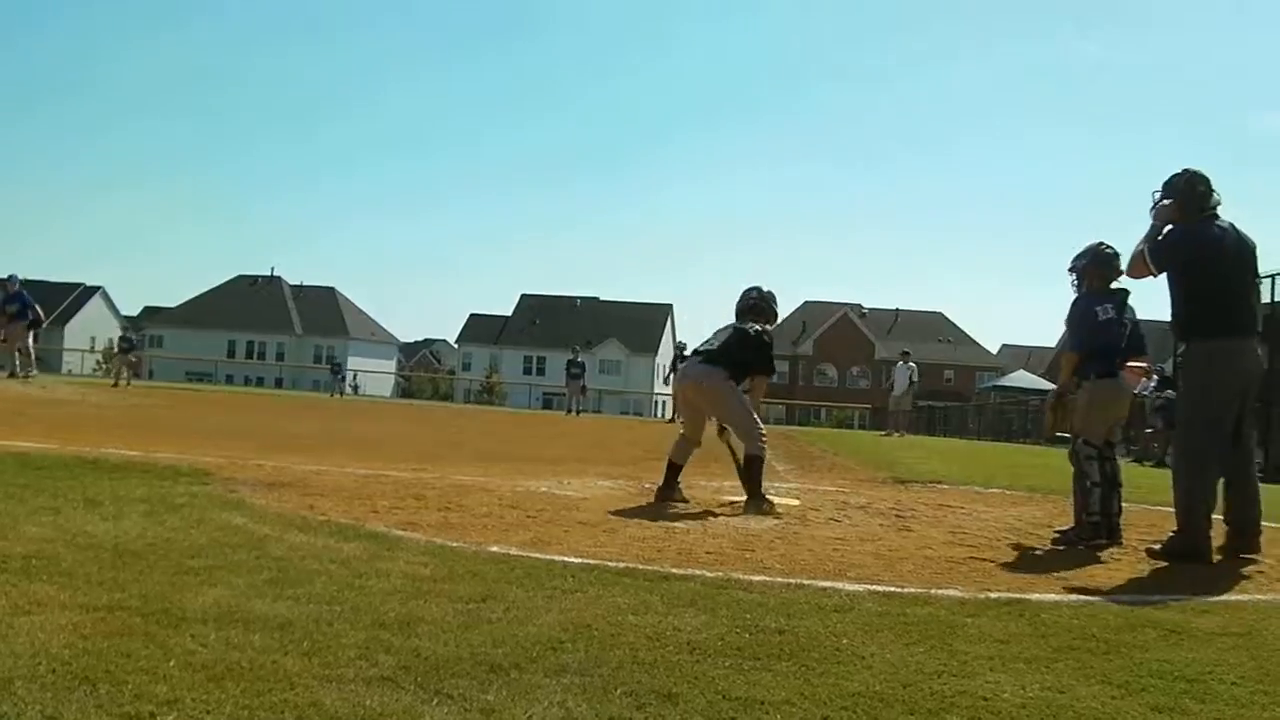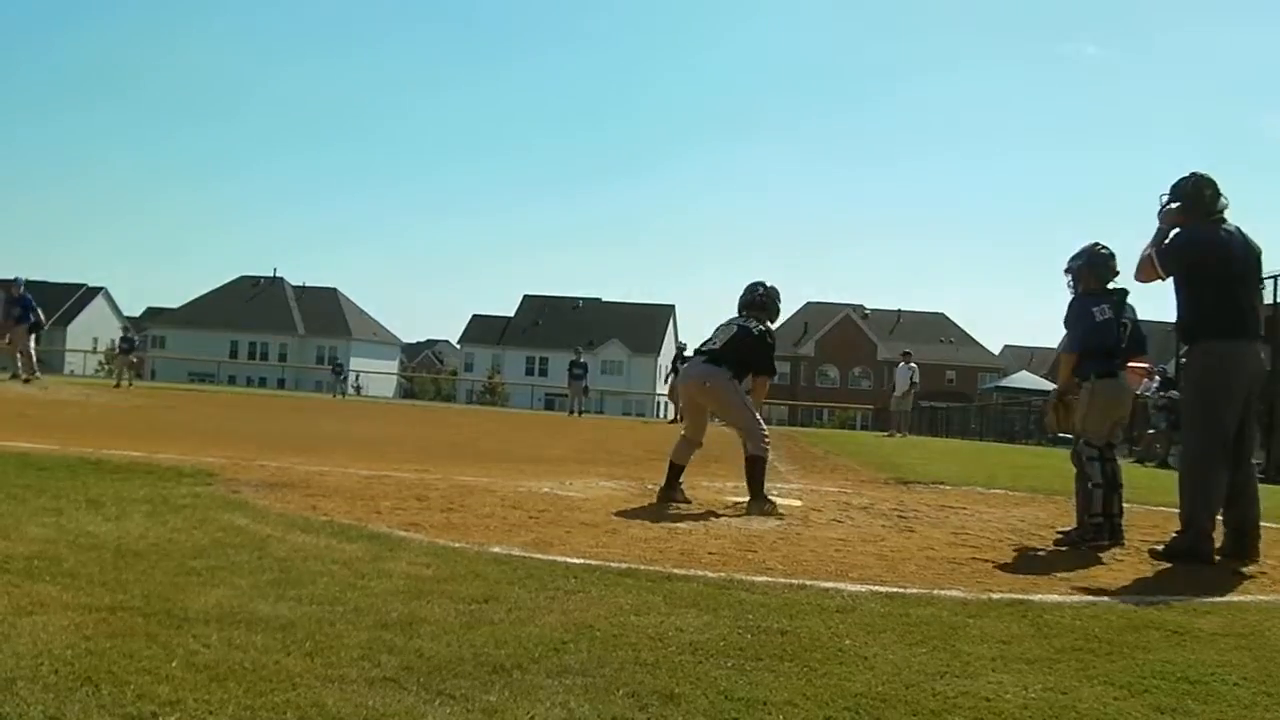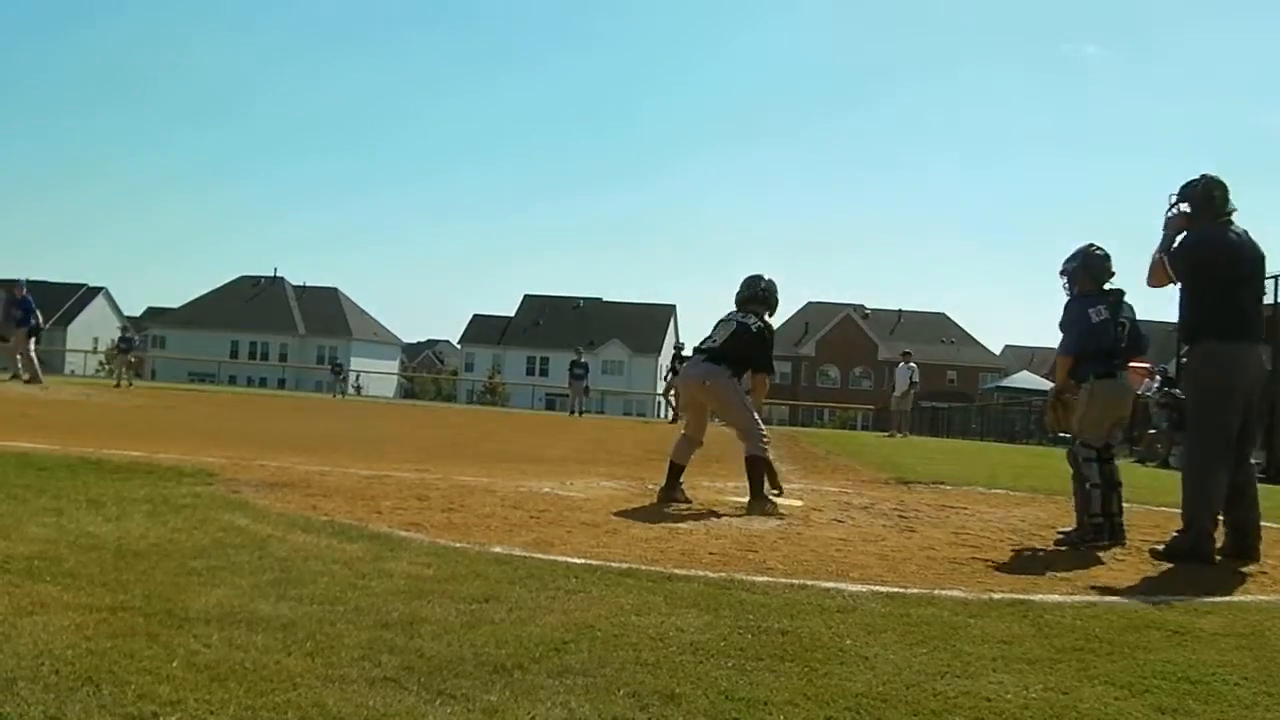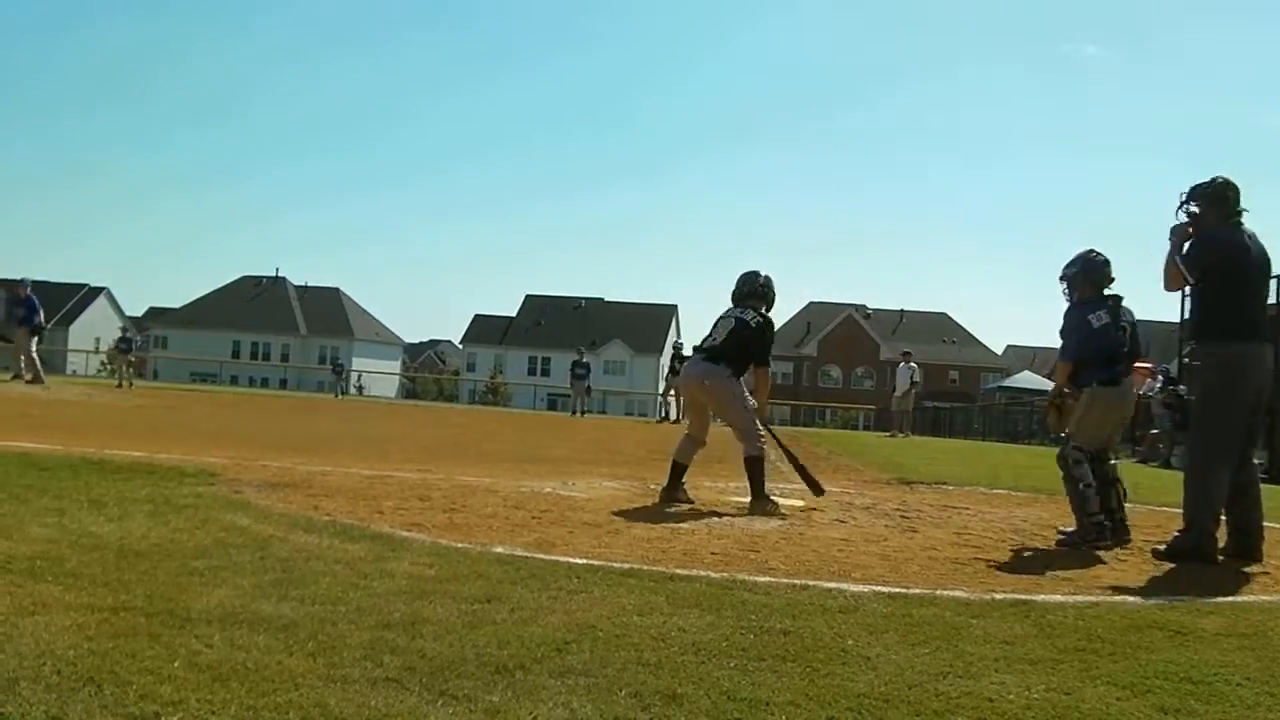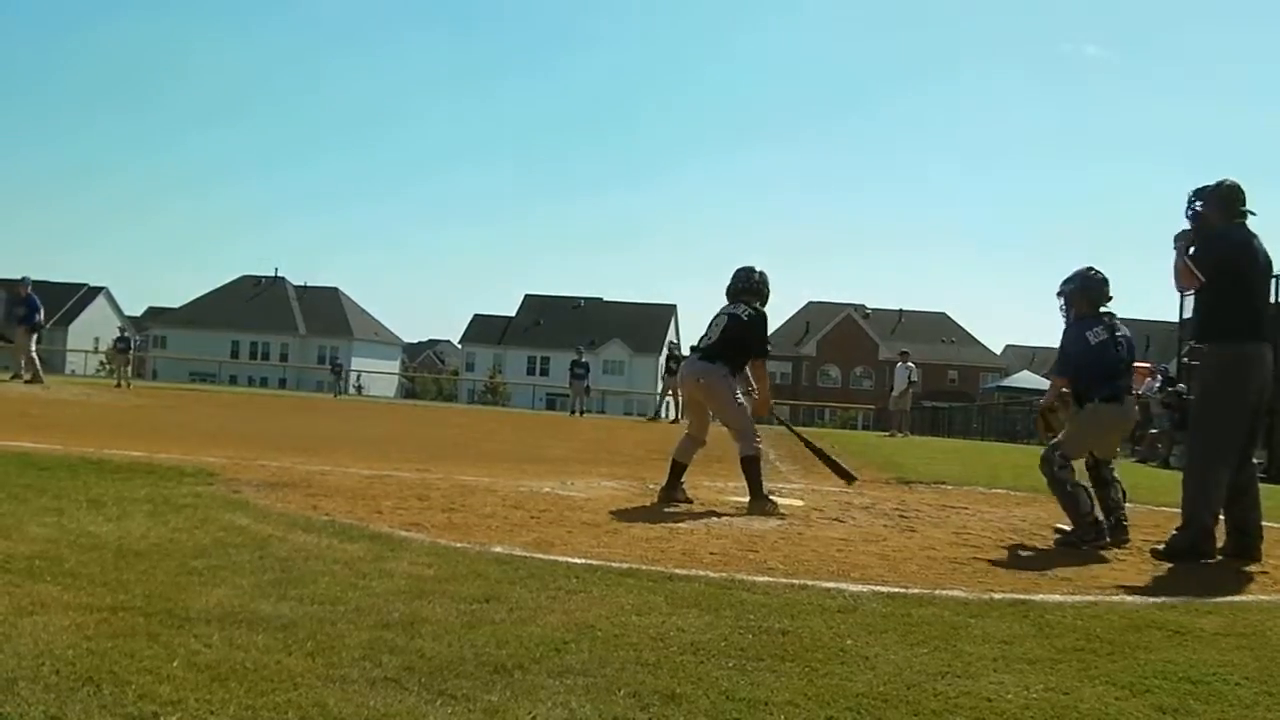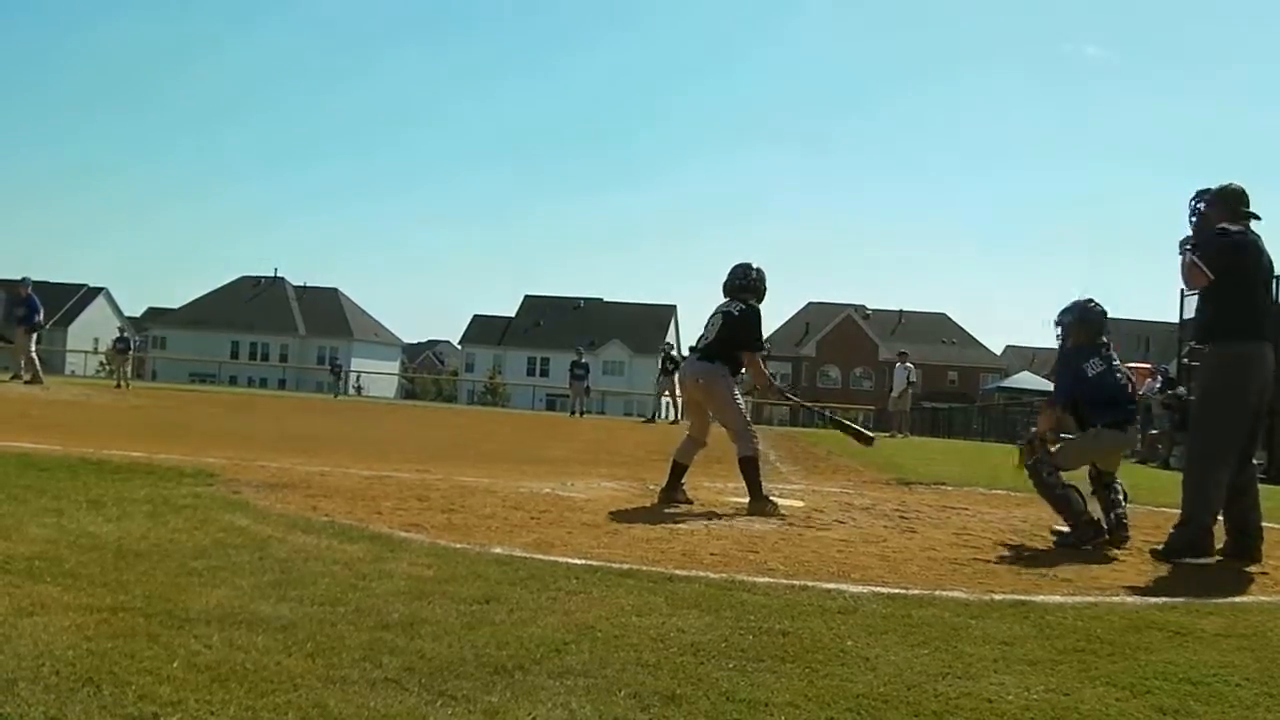
dt=0.1s
person 1, frame 1
left shoulder: (1185, 236)
right shoulder: (1241, 237)
left elbow: (1135, 268)
right elbow: (1252, 294)
left wrist: (1157, 225)
left hip: (1209, 352)
right hip: (1247, 350)
left knee: (1196, 448)
right knee: (1237, 446)
left ankle: (1191, 540)
right ankle: (1244, 532)
person 1, frame 2
left shoulder: (1193, 238)
right shoulder: (1245, 241)
left elbow: (1144, 272)
right elbow: (1256, 299)
left wrist: (1162, 231)
left hip: (1213, 353)
right hip: (1250, 352)
left knee: (1202, 448)
right knee: (1239, 450)
left ankle: (1194, 540)
right ankle: (1242, 537)
person 1, frame 3
left shoulder: (1201, 239)
right shoulder: (1250, 244)
left elbow: (1156, 277)
right elbow: (1255, 300)
left wrist: (1169, 235)
left hip: (1216, 354)
right hip: (1252, 354)
left knee: (1205, 449)
right knee: (1239, 451)
left ankle: (1196, 540)
right ankle: (1242, 538)
person 1, frame 4
left shoulder: (1213, 238)
right shoulder: (1254, 243)
left elbow: (1173, 281)
right elbow: (1234, 291)
left wrist: (1177, 243)
left hip: (1224, 354)
right hip: (1258, 354)
left knee: (1208, 448)
right knee: (1240, 450)
left ankle: (1198, 538)
right ankle: (1245, 538)
person 1, frame 5
left shoulder: (1219, 237)
right shoulder: (1256, 246)
left elbow: (1185, 282)
left wrist: (1182, 247)
left hip: (1228, 353)
right hip: (1258, 354)
left knee: (1207, 447)
right knee: (1240, 450)
left ankle: (1196, 537)
right ankle: (1244, 538)
person 1, frame 6
left shoulder: (1225, 236)
right shoulder: (1255, 245)
left elbow: (1195, 279)
left wrist: (1187, 251)
left hip: (1231, 354)
right hip: (1260, 355)
left knee: (1207, 446)
right knee: (1239, 452)
left ankle: (1194, 535)
right ankle: (1244, 538)
person 2, frame 1
left shoulder: (1086, 303)
right shoulder: (1125, 306)
left elbow: (1073, 351)
right elbow: (1136, 352)
left wrist: (1061, 387)
left hip: (1096, 386)
right hip: (1121, 386)
left knee: (1085, 454)
right knee: (1106, 455)
left ankle: (1090, 529)
right ankle: (1110, 527)
person 2, frame 2
left shoulder: (1083, 304)
right shoulder: (1125, 307)
left elbow: (1070, 350)
right elbow: (1139, 350)
left wrist: (1062, 386)
left hip: (1098, 386)
right hip: (1122, 386)
left knee: (1087, 455)
right knee: (1107, 456)
left ankle: (1091, 529)
right ankle: (1112, 527)
person 2, frame 3
left shoulder: (1079, 305)
right shoulder: (1123, 306)
left elbow: (1067, 353)
right elbow: (1139, 349)
left wrist: (1059, 387)
left hip: (1097, 387)
right hip: (1123, 387)
left knee: (1084, 455)
right knee: (1105, 455)
left ankle: (1092, 529)
right ankle: (1113, 527)
person 2, frame 4
left shoulder: (1080, 313)
right shoulder: (1122, 311)
left elbow: (1066, 359)
right elbow: (1134, 354)
left wrist: (1057, 390)
left hip: (1100, 393)
right hip: (1126, 393)
left knee: (1072, 457)
right knee: (1102, 459)
left ankle: (1092, 530)
right ankle: (1118, 526)
person 2, frame 5
left shoulder: (1078, 329)
right shoulder: (1118, 329)
left elbow: (1062, 375)
left wrist: (1047, 403)
left hip: (1101, 409)
right hip: (1126, 408)
left knee: (1054, 461)
right knee: (1101, 464)
left ankle: (1089, 530)
right ankle: (1117, 526)
person 2, frame 6
left shoulder: (1073, 358)
right shoulder: (1108, 354)
left elbow: (1057, 405)
left wrist: (1039, 434)
left hip: (1107, 434)
right hip: (1127, 433)
left knee: (1041, 466)
right knee: (1102, 471)
left ankle: (1086, 529)
right ankle: (1118, 526)
person 3, frame 1
left shoulder: (730, 329)
right shoulder: (762, 334)
right elbow: (759, 380)
left wrist: (723, 413)
right wrist: (753, 409)
left hip: (684, 374)
right hip: (710, 378)
left knee: (690, 434)
right knee: (754, 434)
left ankle: (668, 488)
right ankle: (755, 498)
person 3, frame 2
left shoulder: (731, 323)
right shoulder: (764, 332)
right elbow: (761, 380)
left wrist: (725, 409)
right wrist: (753, 409)
left hip: (688, 373)
right hip: (714, 378)
left knee: (692, 434)
right knee: (757, 435)
left ankle: (670, 488)
right ankle: (758, 499)
person 3, frame 3
left shoulder: (729, 318)
right shoulder: (763, 328)
right elbow: (760, 378)
right wrist: (752, 408)
left hip: (688, 371)
right hip: (714, 377)
left knee: (692, 433)
right knee: (756, 435)
left ankle: (670, 488)
right ankle: (758, 499)
person 3, frame 4
left shoulder: (729, 314)
right shoulder: (762, 321)
right elbow: (760, 370)
left wrist: (747, 399)
right wrist: (760, 407)
left hip: (690, 370)
right hip: (715, 375)
left knee: (696, 432)
right knee: (752, 435)
left ankle: (672, 488)
right ankle: (759, 499)
person 3, frame 5
left shoulder: (725, 311)
right shoulder: (756, 315)
right elbow: (757, 362)
left wrist: (752, 388)
right wrist: (764, 398)
left hip: (689, 369)
right hip: (712, 374)
left knee: (696, 432)
right knee: (748, 434)
left ankle: (671, 488)
right ankle: (757, 498)
person 3, frame 6
left shoulder: (723, 308)
right shoulder: (749, 310)
right elbow: (748, 353)
left wrist: (762, 378)
right wrist: (765, 382)
left hip: (690, 369)
right hip: (712, 373)
left knee: (697, 433)
right knee: (745, 435)
left ankle: (671, 489)
right ankle: (757, 500)
